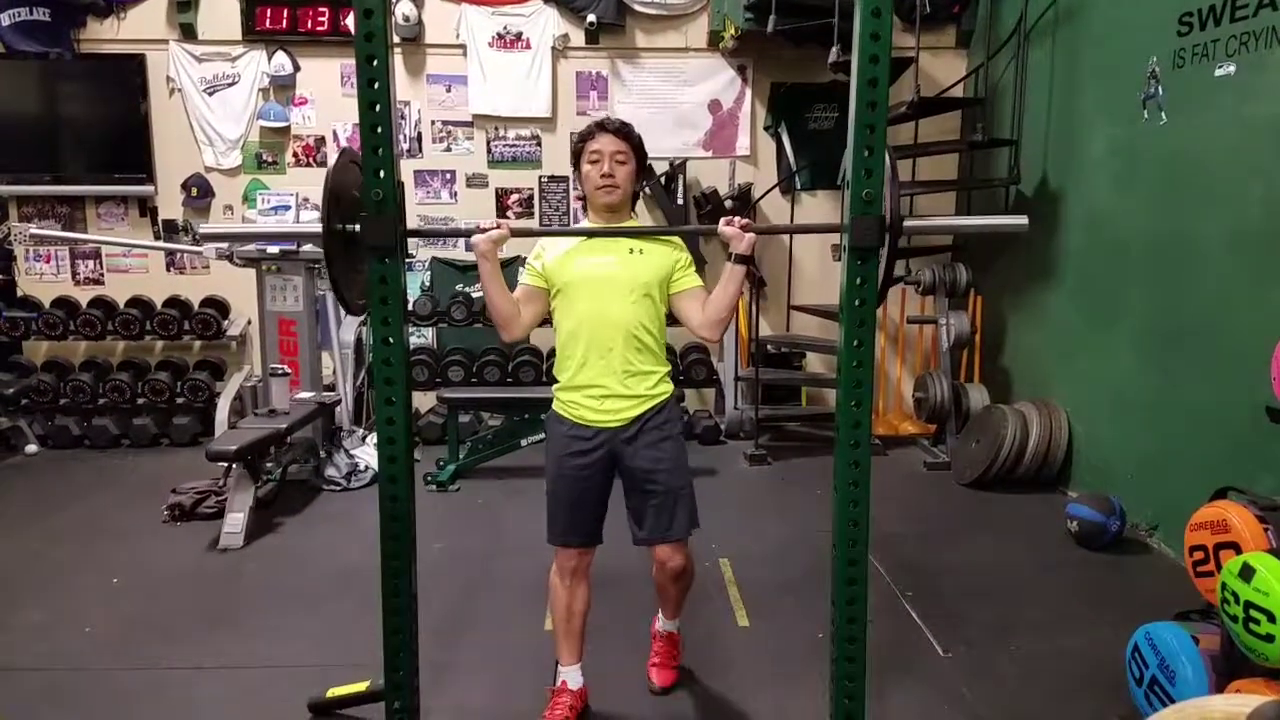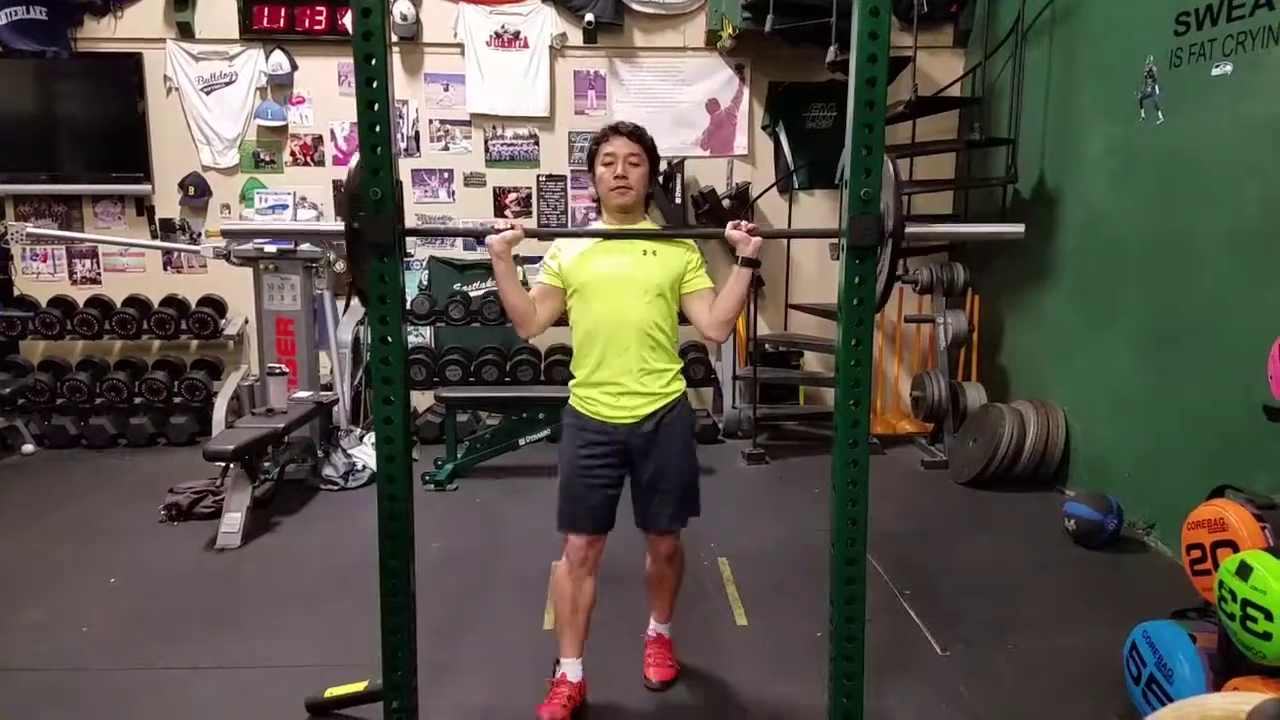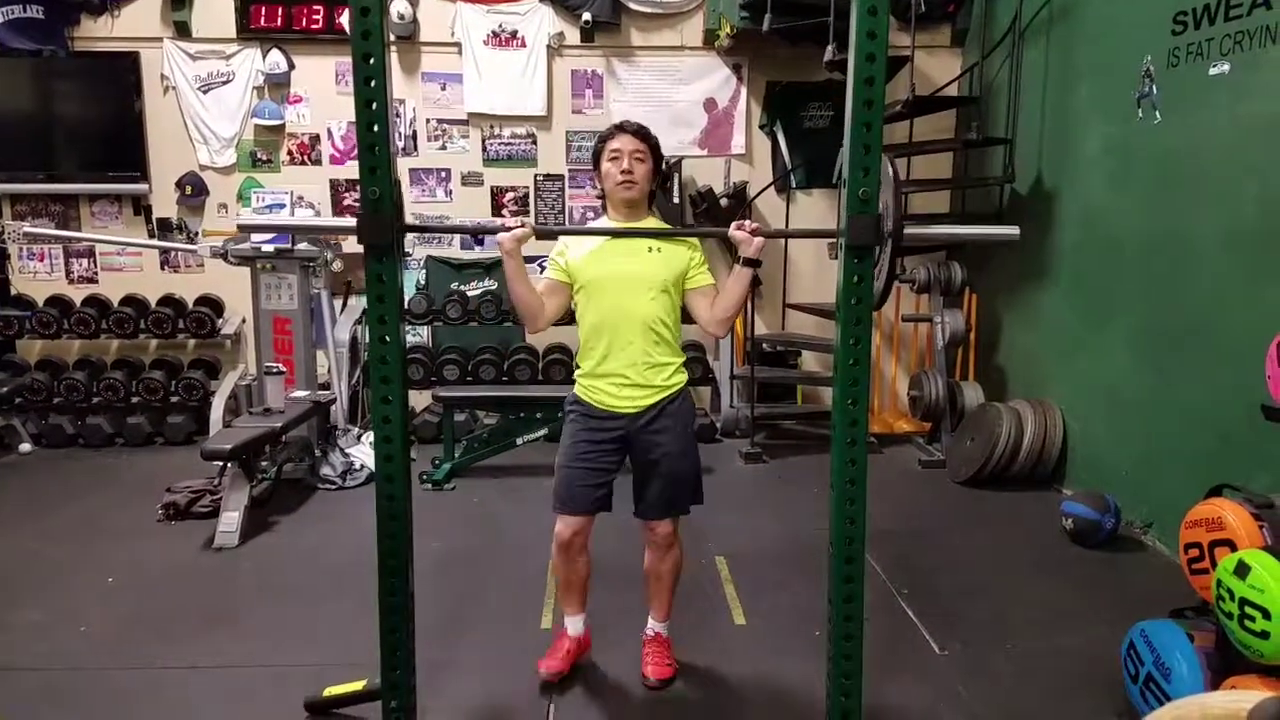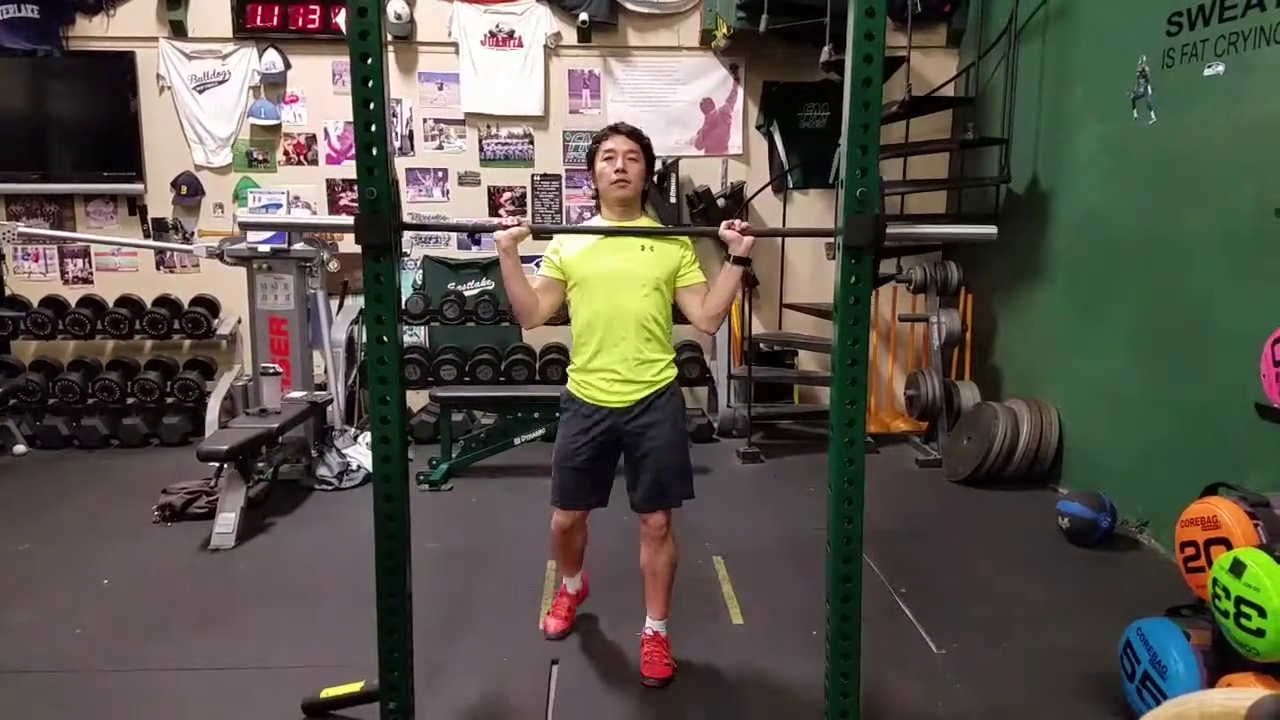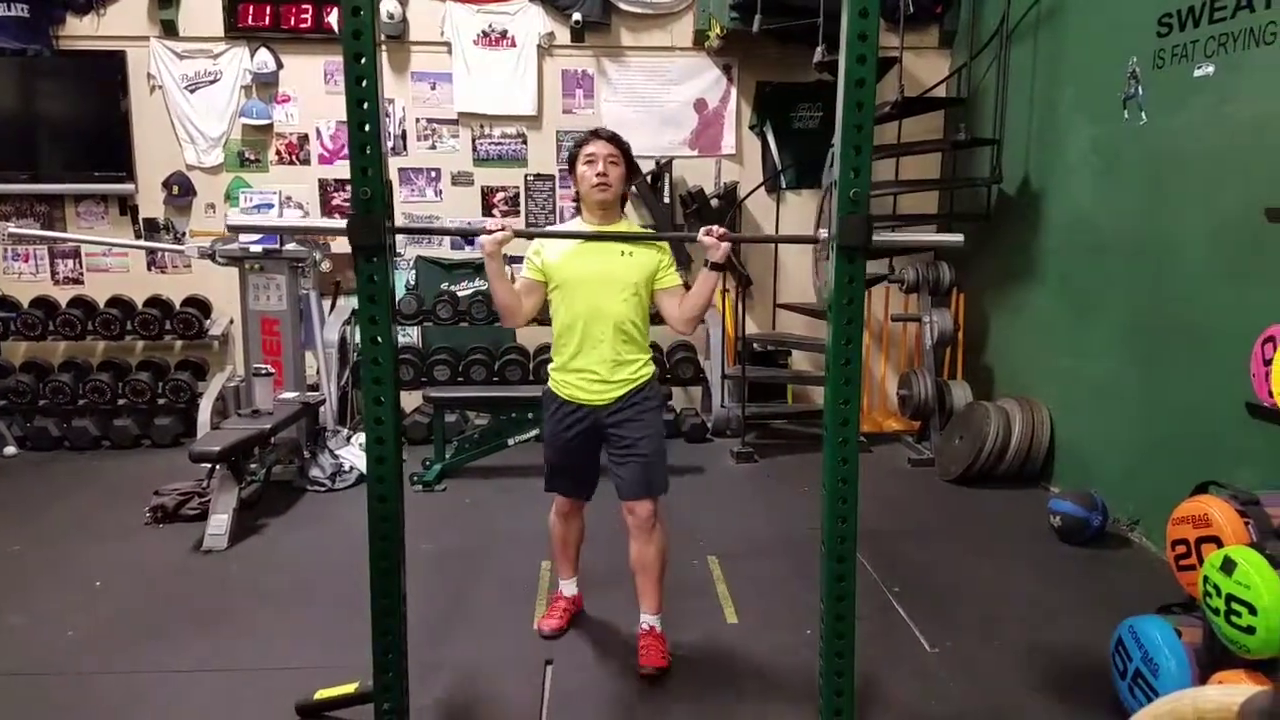
dt=0.2s
person 1, frame 1
left shoulder: (668, 248)
right shoulder: (552, 248)
left elbow: (710, 326)
right elbow: (511, 327)
left wrist: (738, 258)
right wrist: (487, 258)
left hip: (651, 418)
right hip: (575, 422)
left knee: (671, 556)
right knee: (570, 560)
left ankle: (665, 628)
person 1, frame 2
left shoulder: (679, 249)
right shoulder: (567, 248)
left elbow: (717, 327)
right elbow: (528, 324)
left wrist: (745, 261)
right wrist: (502, 260)
left hip: (662, 415)
right hip: (590, 417)
left knee: (665, 543)
right knee: (579, 548)
left ankle: (659, 633)
person 1, frame 3
left shoulder: (682, 246)
right shoulder: (573, 245)
left elbow: (716, 322)
right elbow: (536, 319)
left wrist: (746, 260)
right wrist: (511, 258)
left hip: (663, 408)
right hip: (593, 407)
left knee: (662, 531)
right knee: (568, 531)
left ankle: (656, 633)
right ankle: (573, 631)
person 1, frame 4
left shoulder: (674, 244)
right shoulder: (567, 242)
left elbow: (707, 318)
right elbow: (530, 315)
left wrist: (736, 259)
right wrist: (507, 254)
left hip: (654, 401)
right hip: (585, 400)
left knee: (656, 524)
right knee: (566, 519)
left ankle: (655, 632)
right ankle: (572, 587)
person 1, frame 5
left shoulder: (652, 246)
right shoulder: (548, 244)
left elbow: (683, 320)
right elbow: (514, 316)
left wrist: (713, 264)
right wrist: (493, 258)
left hip: (633, 396)
right hip: (567, 397)
left knee: (642, 512)
right knee: (566, 505)
left ankle: (650, 626)
right ankle: (568, 592)
